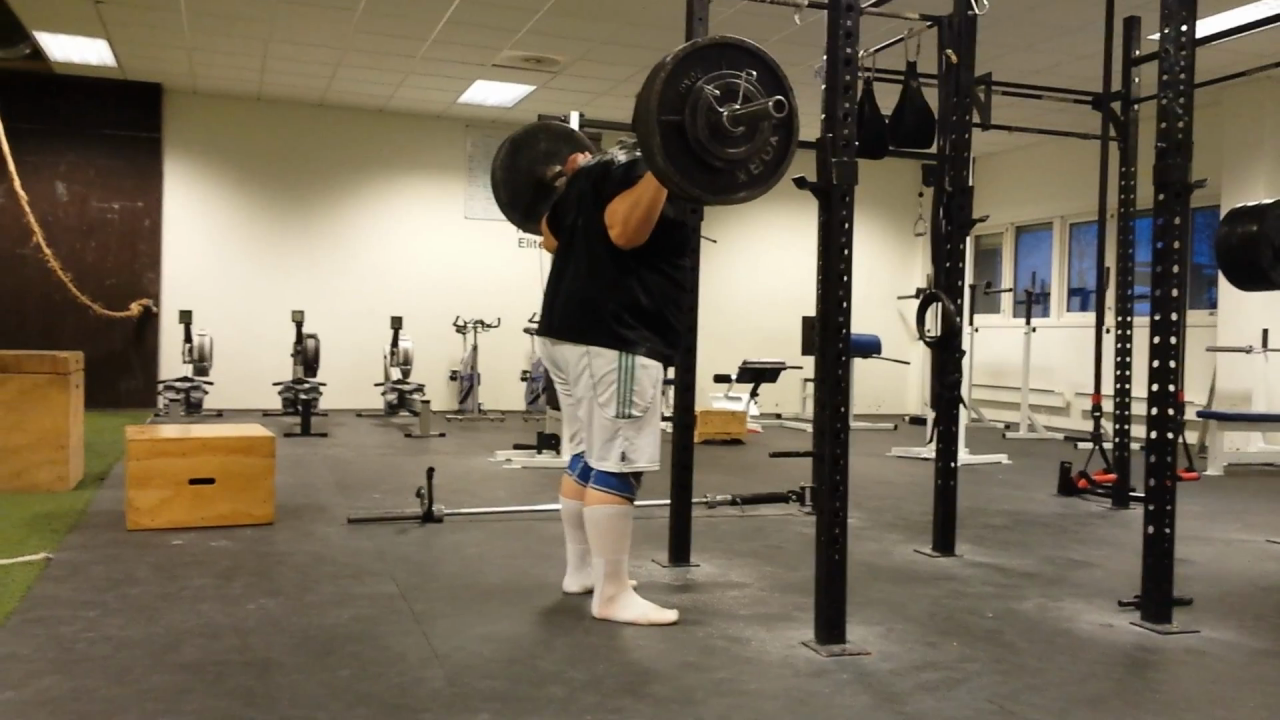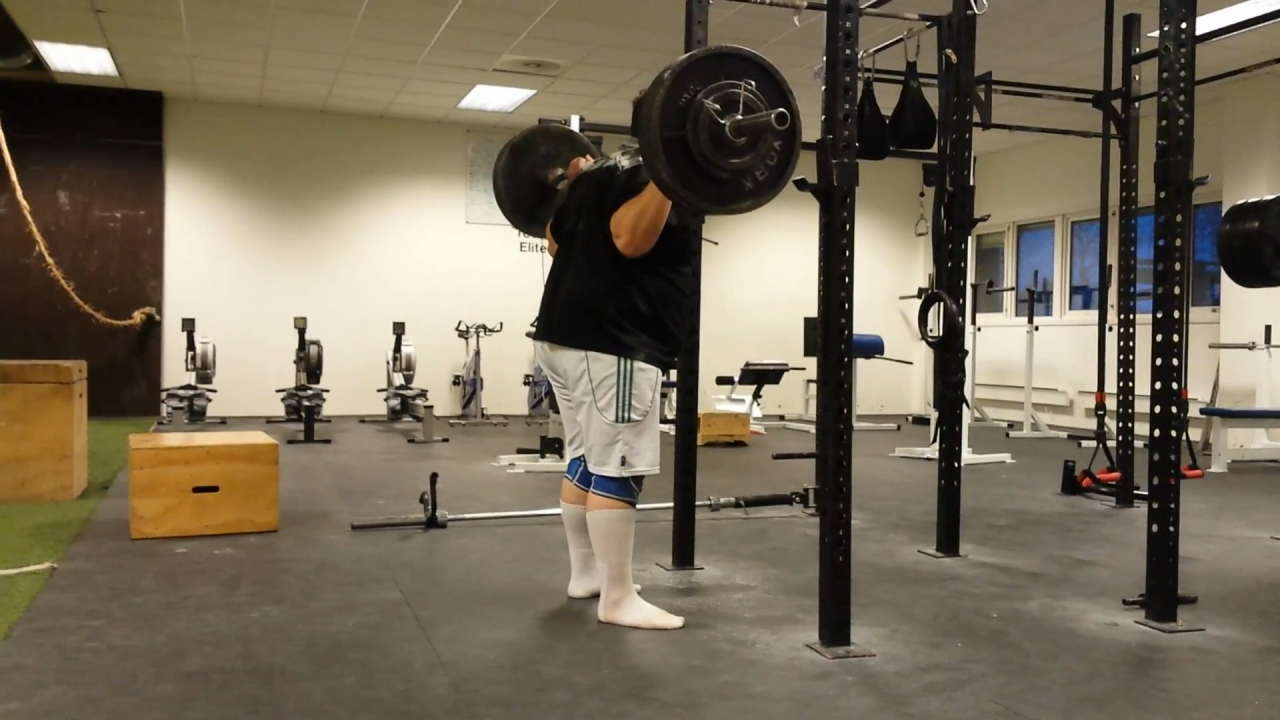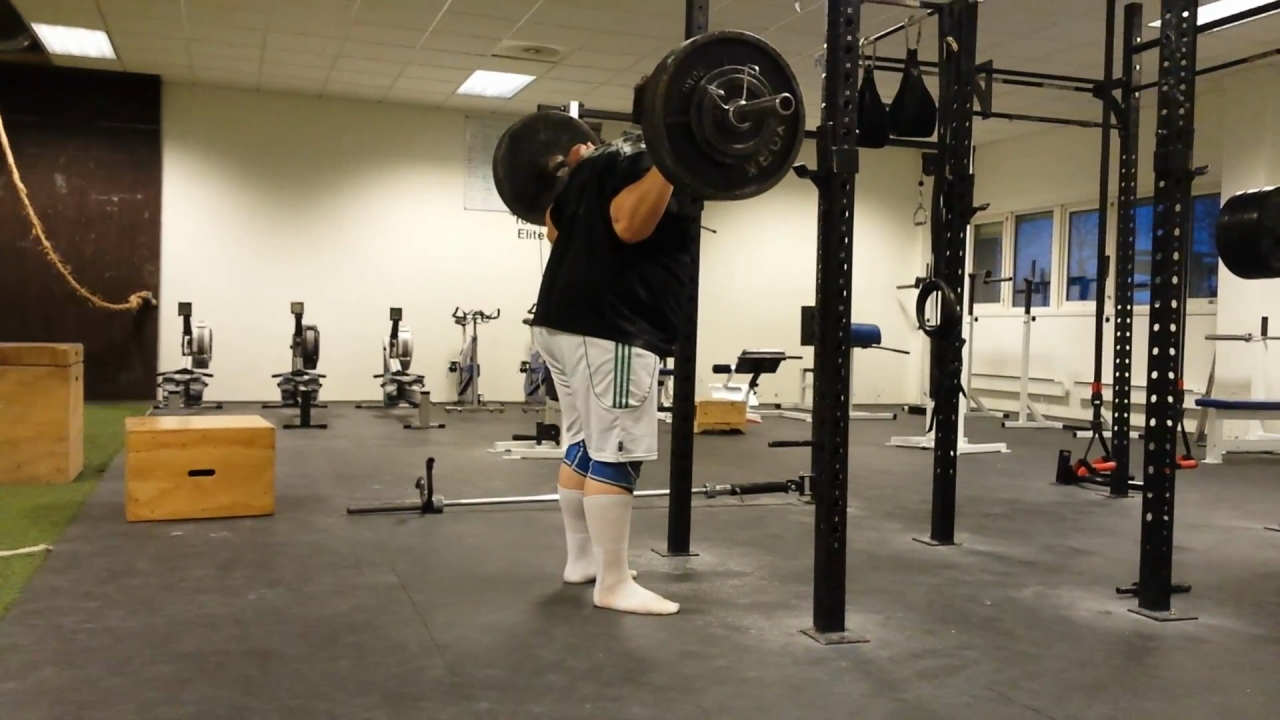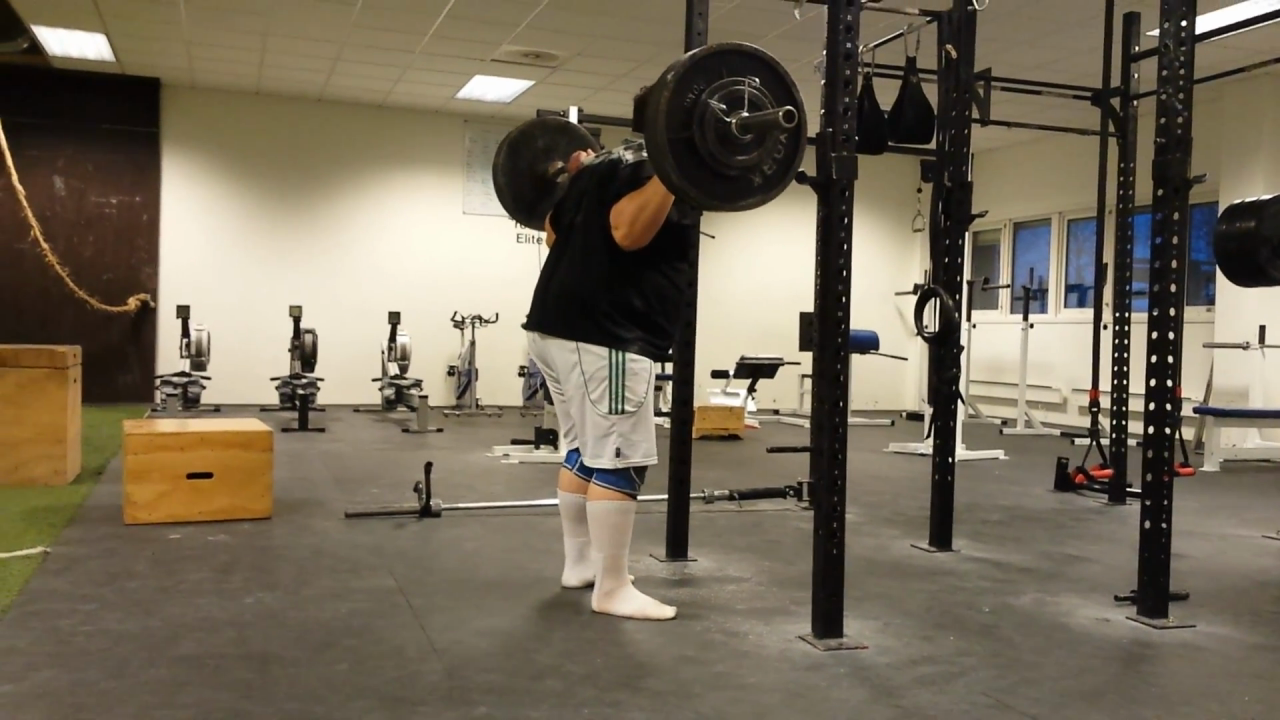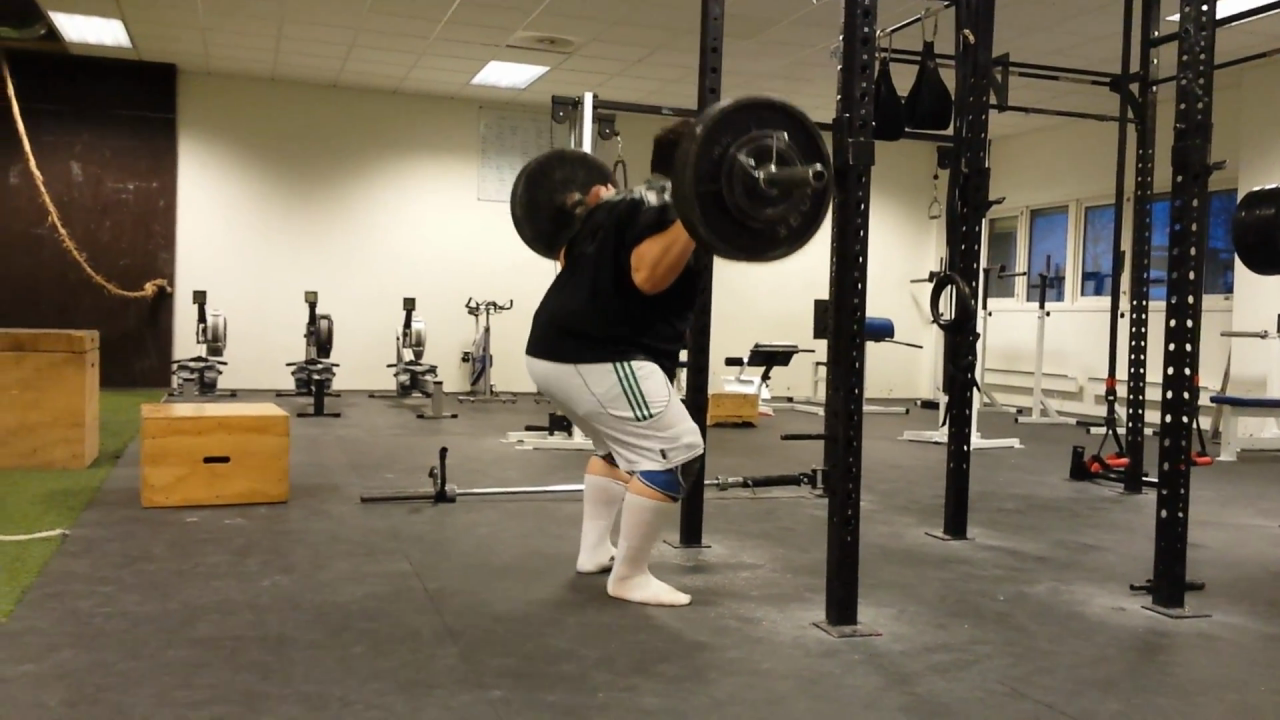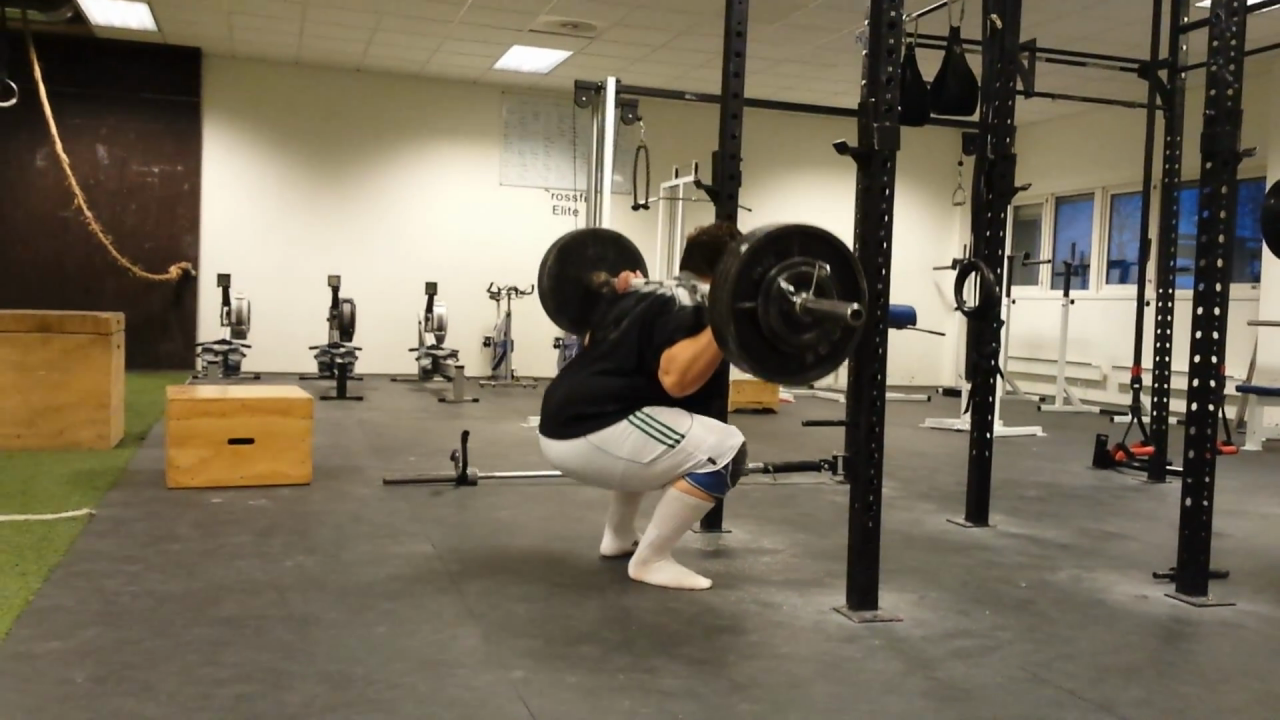
dt=0.7s
person 1, frame 1
left shoulder: (595, 169)
right shoulder: (638, 170)
left elbow: (552, 238)
right elbow: (624, 231)
left wrist: (572, 181)
left hip: (569, 332)
right hip: (611, 339)
left knee: (587, 457)
right knee: (616, 465)
left ankle: (582, 570)
right ankle: (612, 595)
person 1, frame 2
left shoulder: (597, 176)
right shoulder: (643, 176)
left elbow: (557, 242)
right elbow: (630, 238)
left wrist: (573, 186)
left hip: (566, 336)
right hip: (610, 344)
left knee: (586, 462)
right knee: (617, 469)
left ankle: (586, 573)
right ankle: (618, 598)
person 1, frame 3
left shoulder: (598, 164)
right shoulder: (645, 165)
left elbow: (556, 231)
right elbow: (629, 224)
left wrist: (573, 173)
left hip: (563, 322)
right hip: (608, 330)
left knee: (583, 447)
right knee: (615, 454)
left ankle: (582, 559)
right ankle: (613, 583)
person 1, frame 4
left shoulder: (601, 170)
right shoulder: (647, 172)
left elbow: (554, 234)
right elbow: (628, 231)
left wrist: (571, 180)
left hip: (558, 328)
right hip: (602, 337)
left knee: (584, 453)
right knee: (618, 461)
left ankle: (579, 564)
right ankle: (612, 588)
person 1, frame 5
left shoulder: (615, 205)
right shoulder: (667, 211)
left elbow: (569, 261)
right elbow: (648, 276)
left wrist: (590, 211)
left hip: (550, 351)
right hip: (591, 356)
left knee: (620, 443)
right knee: (673, 452)
left ankle: (594, 550)
right ankle: (630, 576)
person 1, frame 6
left shoulder: (643, 295)
right shoulder: (692, 311)
left elbow: (591, 344)
right elbow: (676, 378)
left wrist: (618, 296)
left hip: (561, 425)
right hip: (590, 433)
left knee: (654, 445)
right knee: (724, 452)
left ankle: (619, 536)
right ankle: (651, 560)
